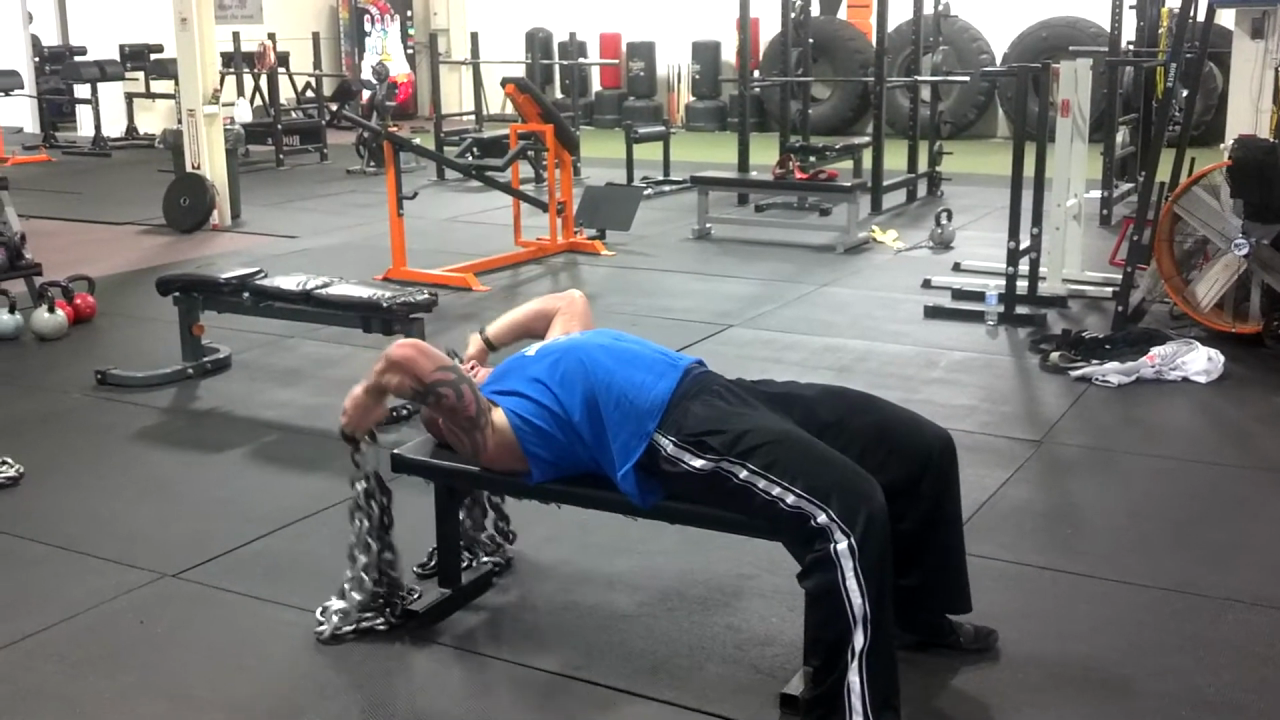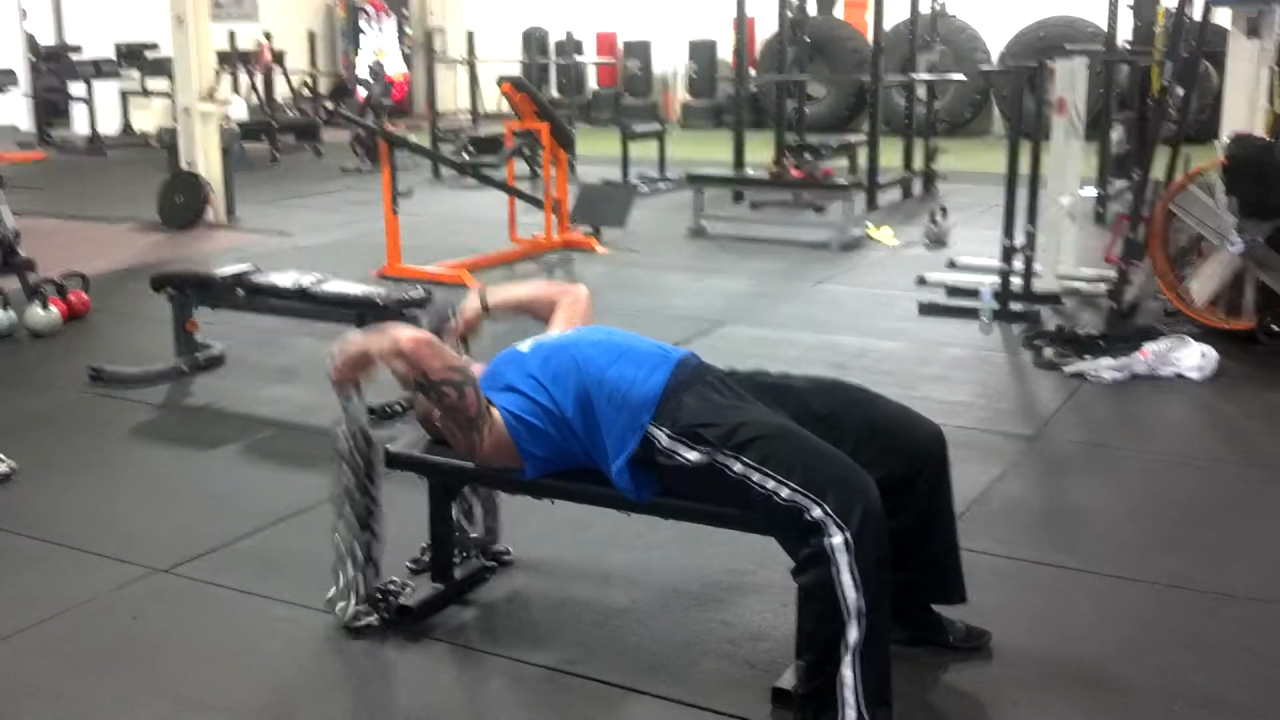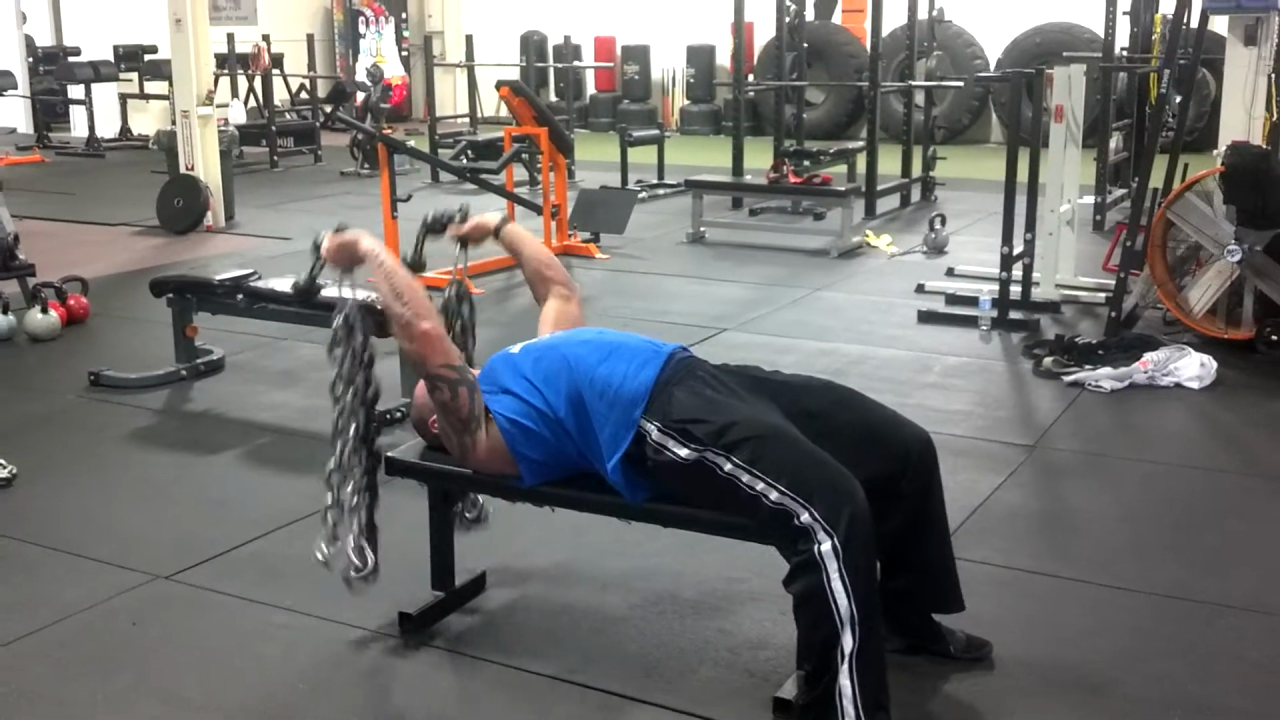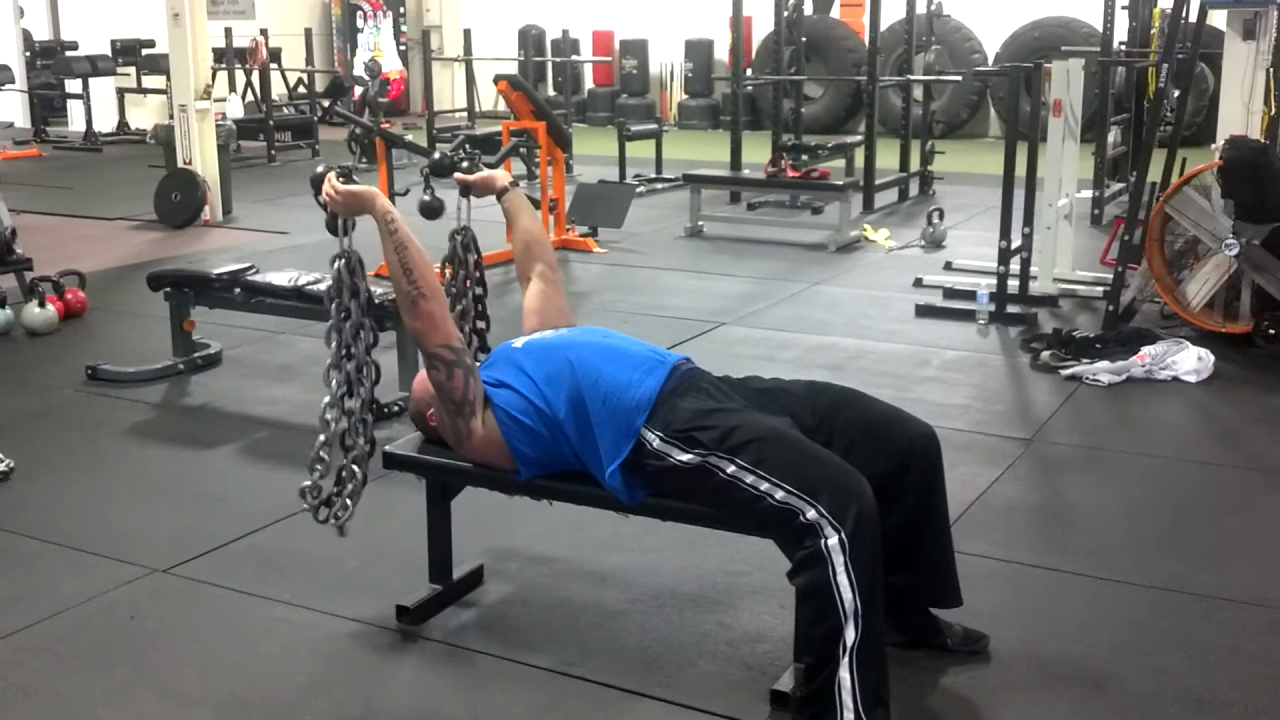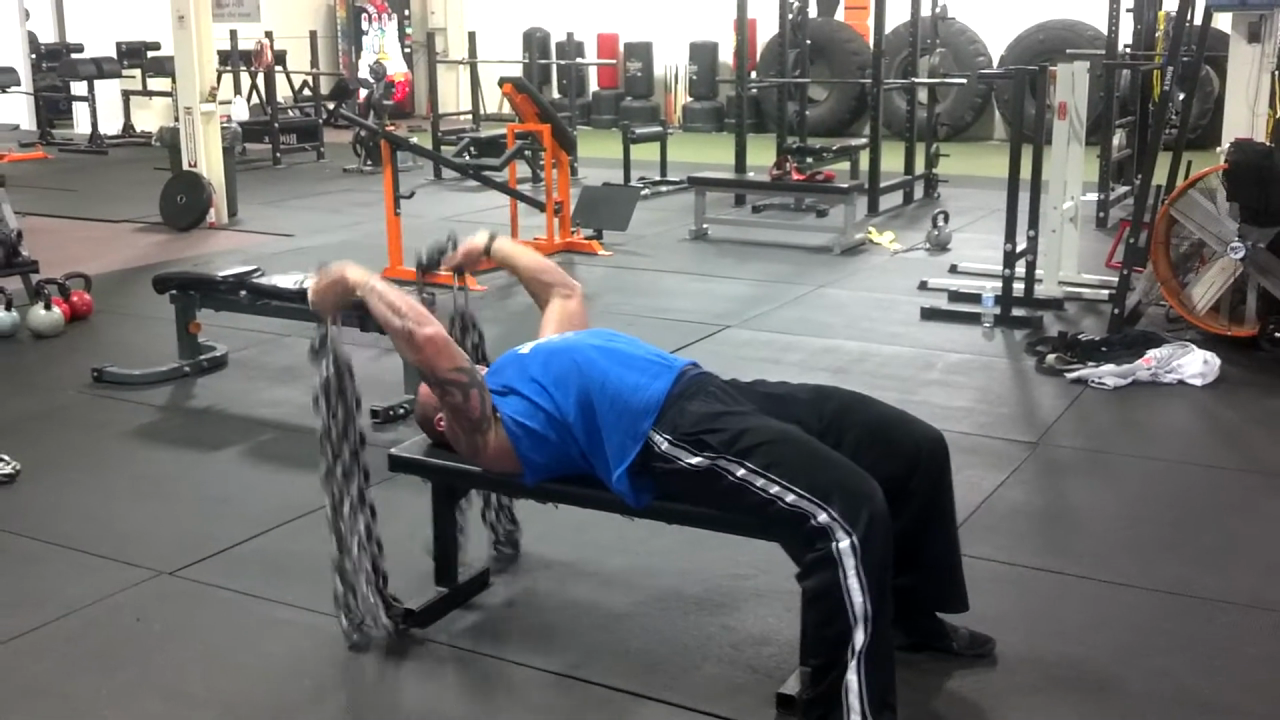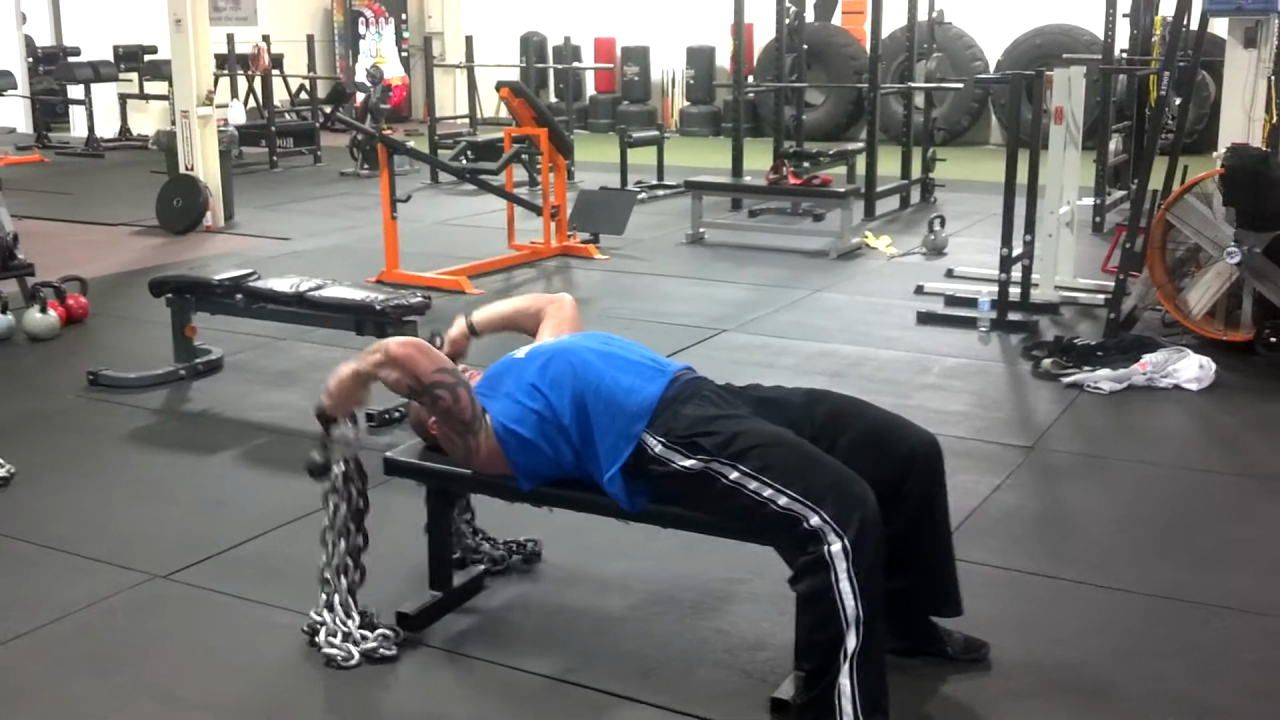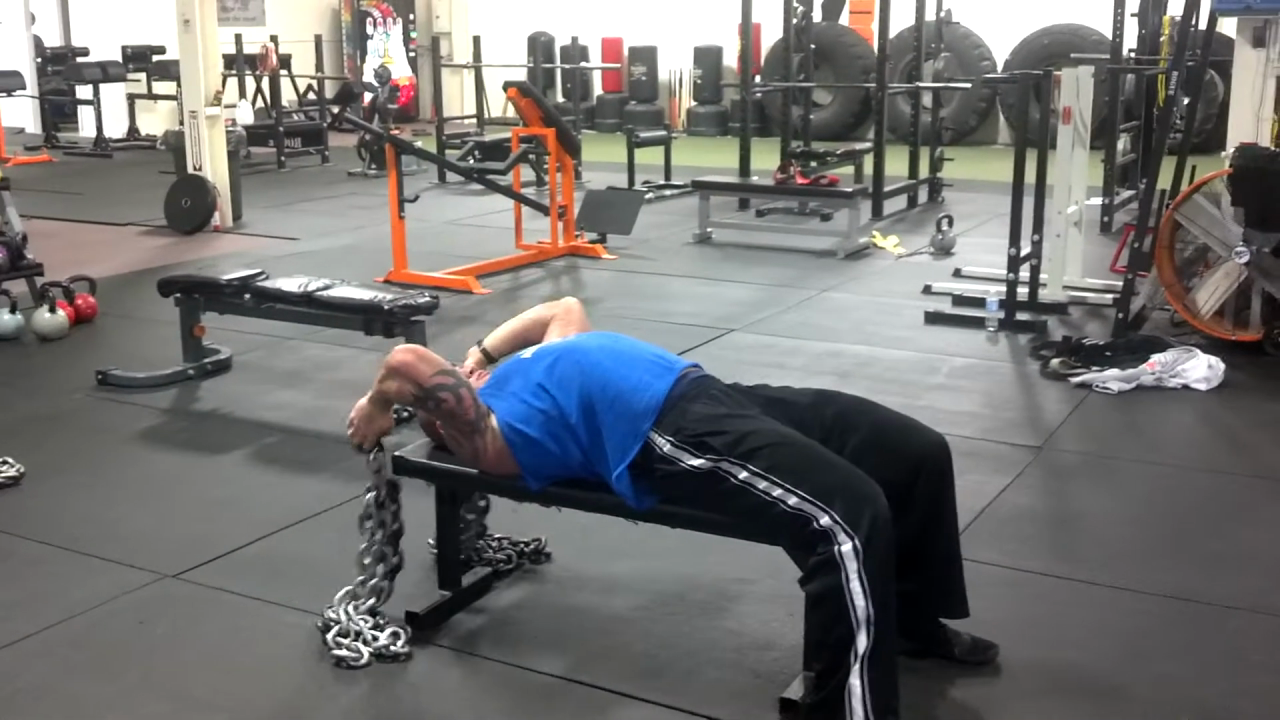
dt=0.3s
person 1, frame 1
left shoulder: (533, 373)
right shoulder: (490, 431)
left elbow: (570, 300)
right elbow: (412, 356)
left wrist: (485, 336)
right wrist: (369, 393)
left hip: (715, 389)
right hip: (677, 434)
left knee: (923, 450)
right knee: (849, 515)
left ankle: (915, 612)
person 1, frame 2
left shoulder: (528, 373)
right shoulder: (484, 428)
left elbow: (573, 298)
right elbow: (415, 349)
left wrist: (485, 302)
right wrist: (359, 349)
left hip: (713, 384)
right hip: (669, 426)
left knee: (916, 445)
right knee: (845, 507)
left ankle: (907, 609)
person 1, frame 3
left shoulder: (526, 370)
right shoulder: (481, 434)
left elbow: (560, 286)
right elbow: (424, 334)
left wrist: (499, 227)
right wrist: (366, 248)
right hip: (666, 422)
left knee: (904, 450)
right knee: (831, 514)
left ankle: (905, 616)
person 1, frame 4
left shoulder: (527, 357)
right shoulder: (479, 426)
left elbow: (541, 271)
right elbow: (427, 315)
left wrist: (507, 187)
right wrist: (375, 203)
left hip: (707, 388)
right hip: (665, 430)
left knee: (908, 445)
right knee: (839, 508)
left ankle: (903, 609)
person 1, frame 5
left shoulder: (532, 368)
right shoulder: (485, 433)
left elbow: (563, 289)
right elbow: (427, 340)
left wrist: (490, 244)
right wrist: (353, 279)
left hip: (711, 393)
right hip: (669, 434)
left knee: (916, 449)
right knee: (847, 513)
left ankle: (911, 614)
person 1, frame 6
left shoulder: (524, 375)
right shoulder: (477, 432)
left elbow: (559, 303)
right elbow: (408, 358)
left wrist: (470, 324)
right wrist: (355, 375)
left hip: (705, 396)
right hip: (662, 438)
left knee: (910, 453)
right knee: (842, 516)
left ankle: (904, 620)
person 1, frame 7
left shoulder: (528, 375)
right shoulder: (487, 434)
left elbow: (566, 308)
right elbow: (410, 362)
left wrist: (484, 346)
right wrist: (375, 404)
left hip: (709, 393)
right hip: (672, 436)
left knee: (918, 454)
right knee: (851, 517)
left ankle: (913, 621)
